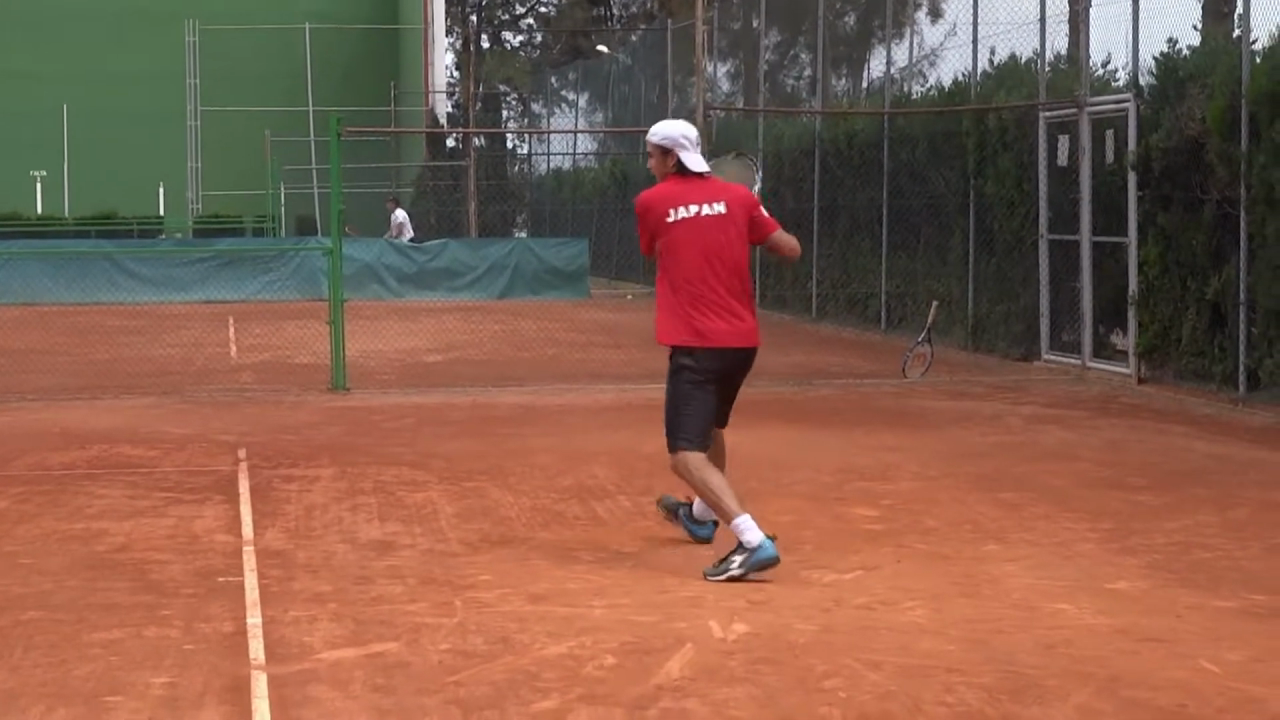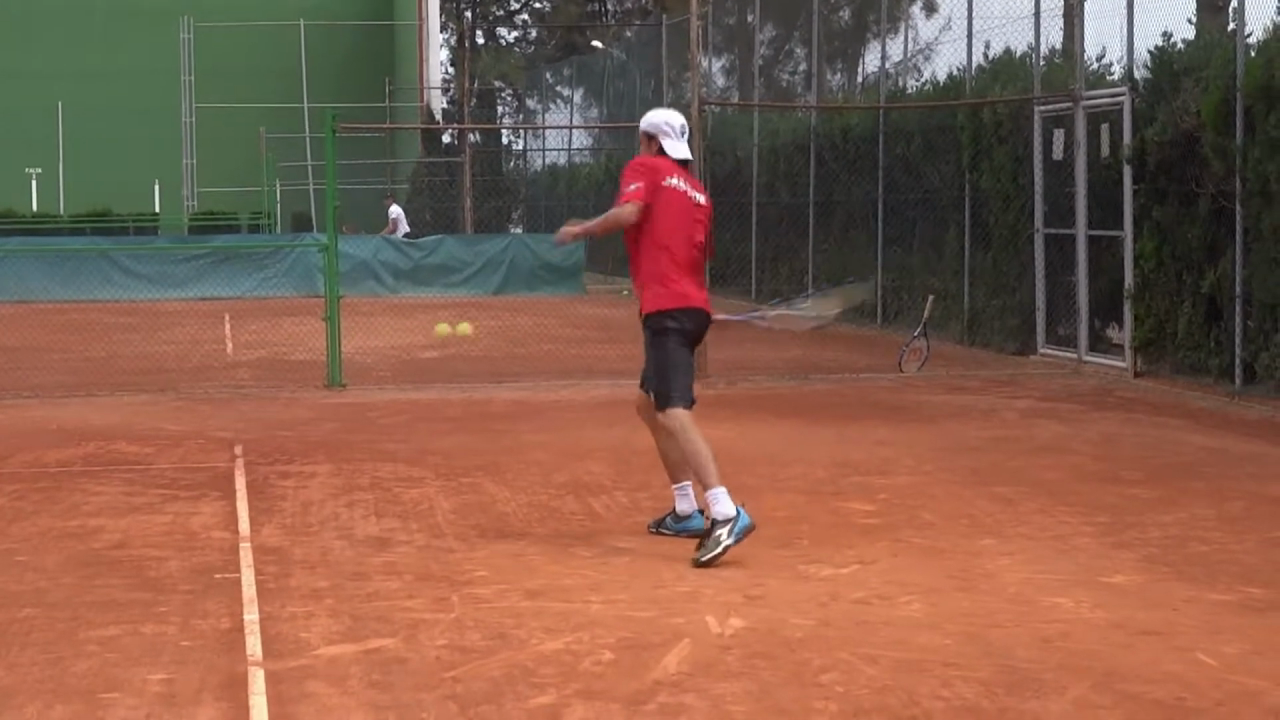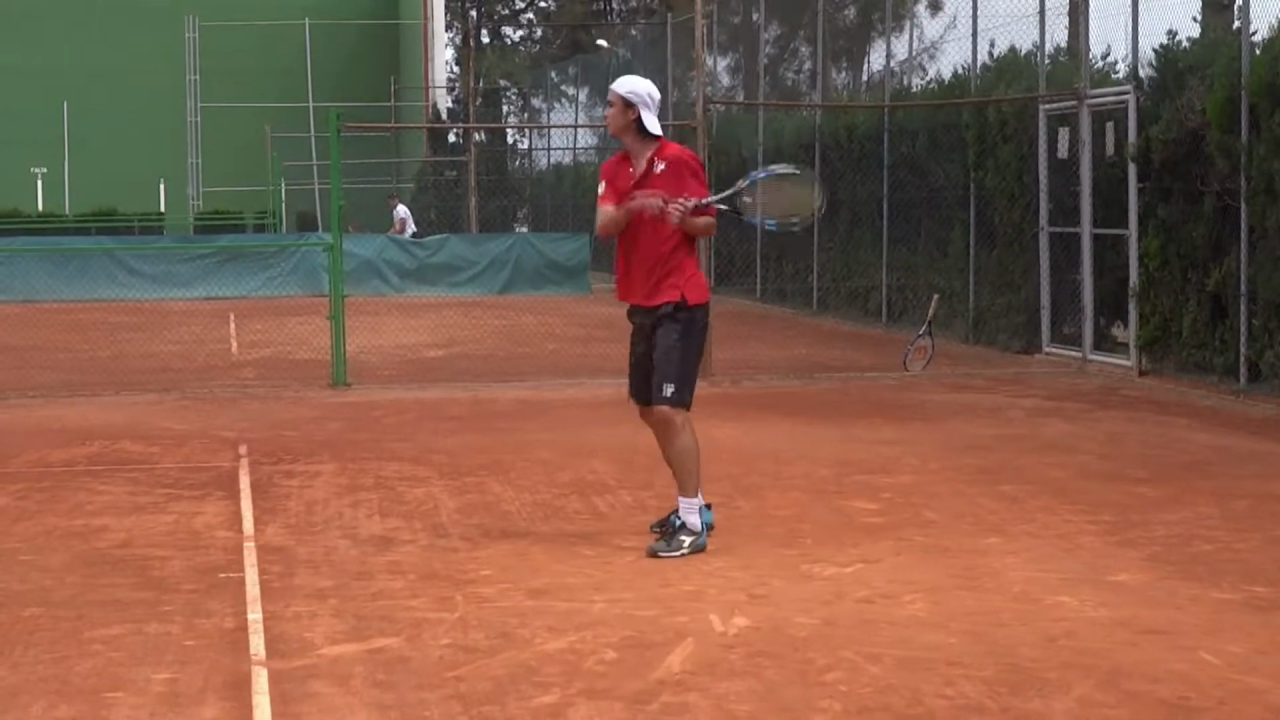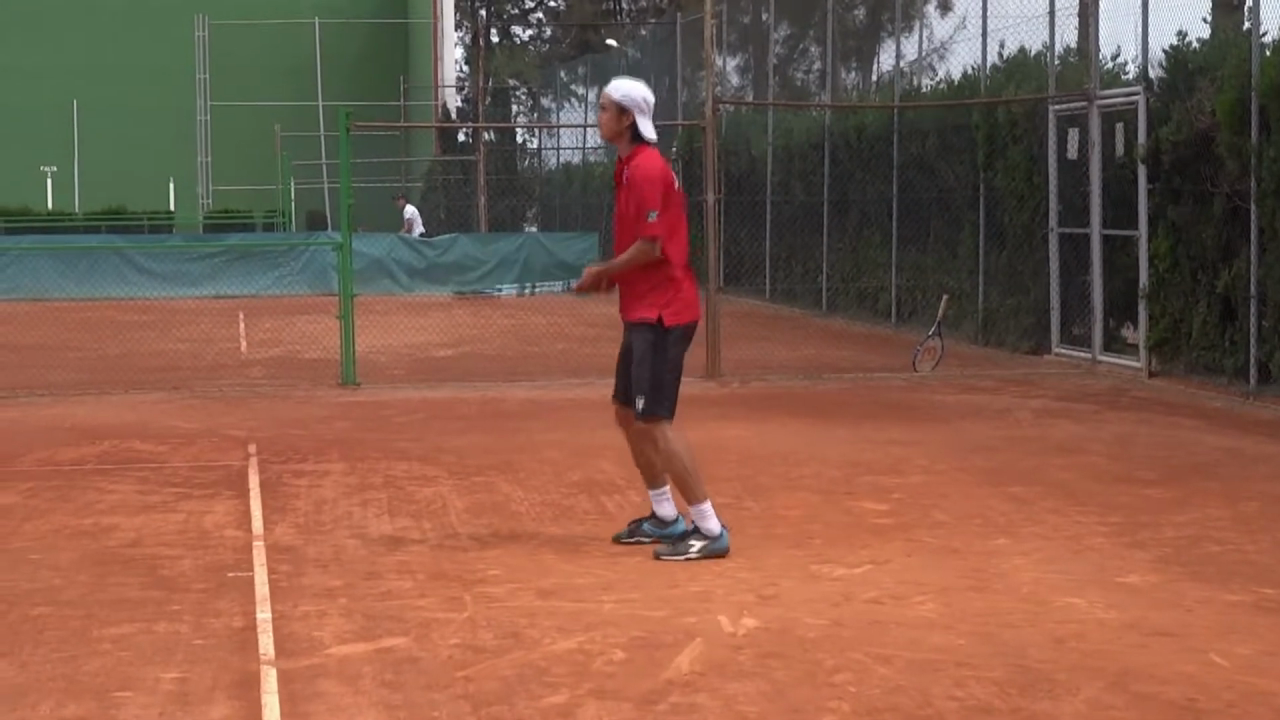
dt=0.5s
person 1, frame 1
left shoulder: (650, 202)
right shoulder: (737, 195)
right elbow: (790, 250)
right wrist: (767, 236)
left hip: (693, 343)
right hip: (743, 341)
left knee: (687, 456)
right knee: (707, 429)
left ankle: (753, 542)
right ankle: (702, 513)
person 1, frame 2
left shoulder: (645, 169)
right shoulder: (697, 193)
left elbow: (626, 215)
left wrist: (579, 230)
left hip: (669, 309)
right hip: (689, 308)
left knee: (672, 412)
right knee: (650, 403)
left ankle: (726, 513)
right ankle: (687, 510)
person 1, frame 3
left shoulder: (681, 159)
right shoulder: (612, 169)
left elbow: (709, 221)
right elbow: (603, 224)
left wrist: (683, 217)
right wrist: (634, 207)
left hip: (680, 301)
right hip: (641, 304)
left knee: (670, 411)
right knee: (650, 411)
left ankle: (692, 525)
right ankle: (695, 506)
person 1, frame 4
left shoulder: (644, 170)
right shoulder: (633, 166)
left elbow: (652, 248)
left wrist: (600, 274)
right wrist: (610, 275)
left hip: (662, 313)
right hip: (644, 311)
left knee: (653, 424)
right knee: (627, 416)
left ankle: (709, 529)
right ankle: (665, 517)
